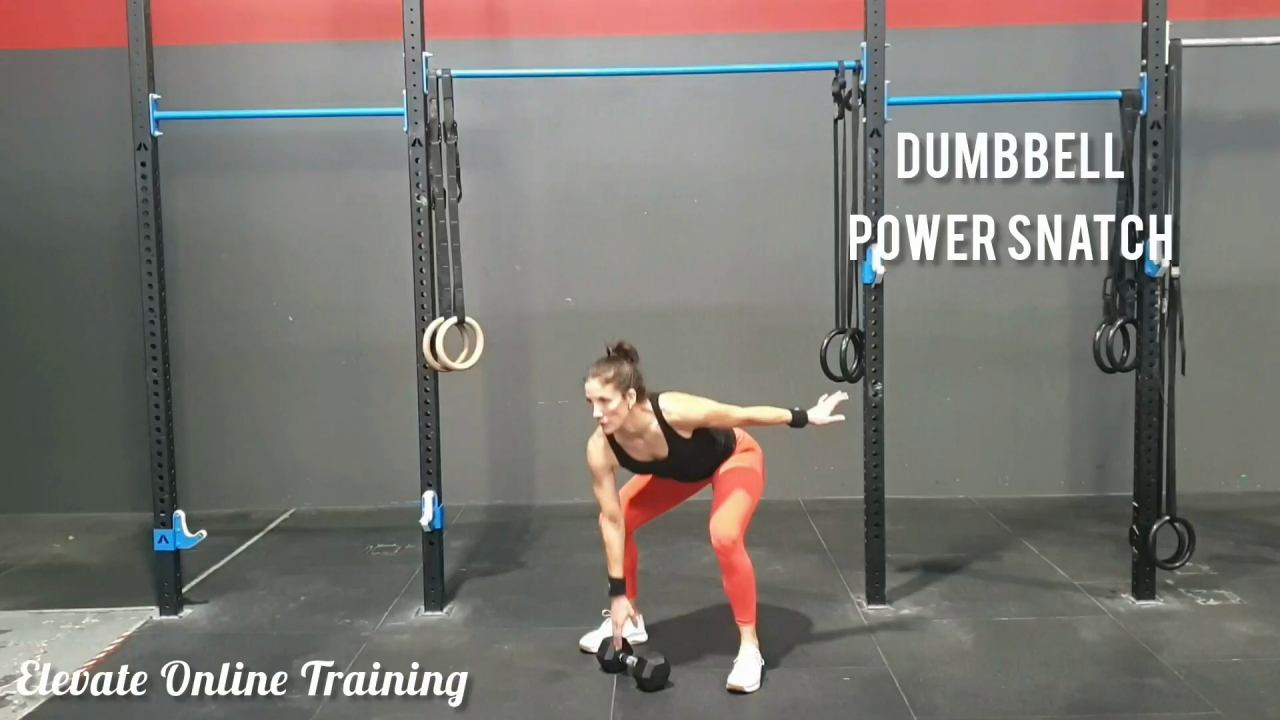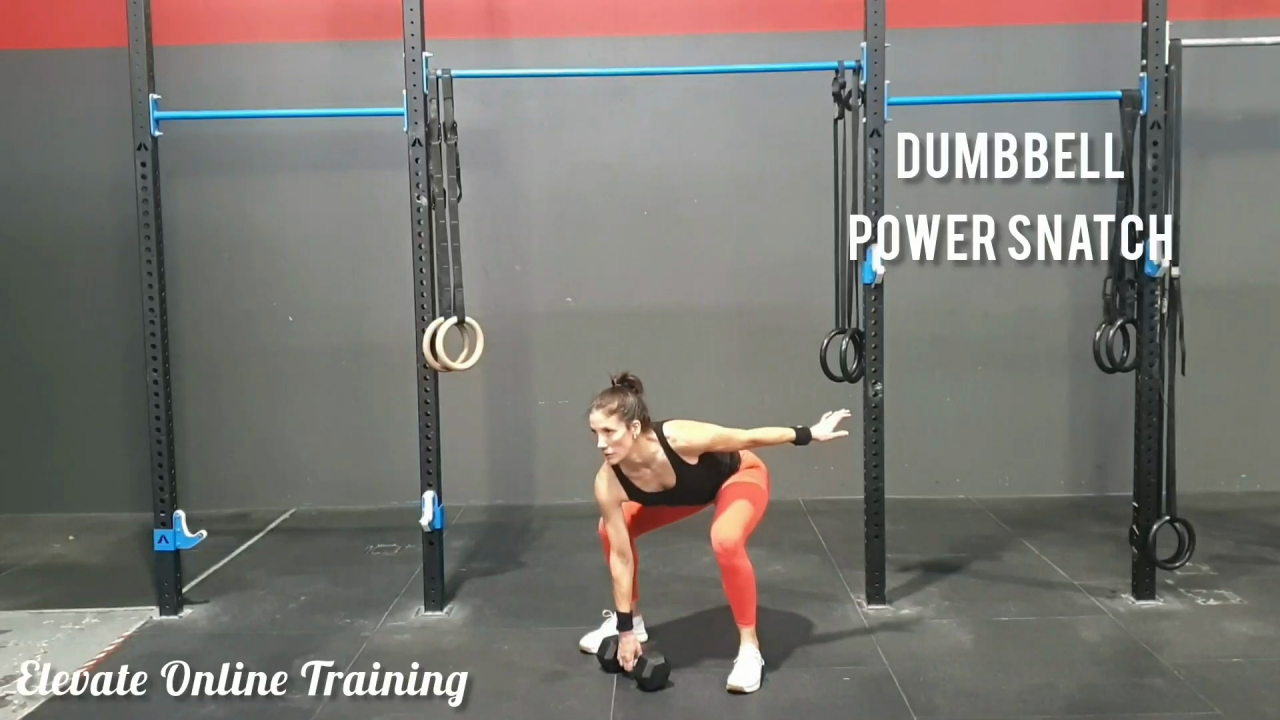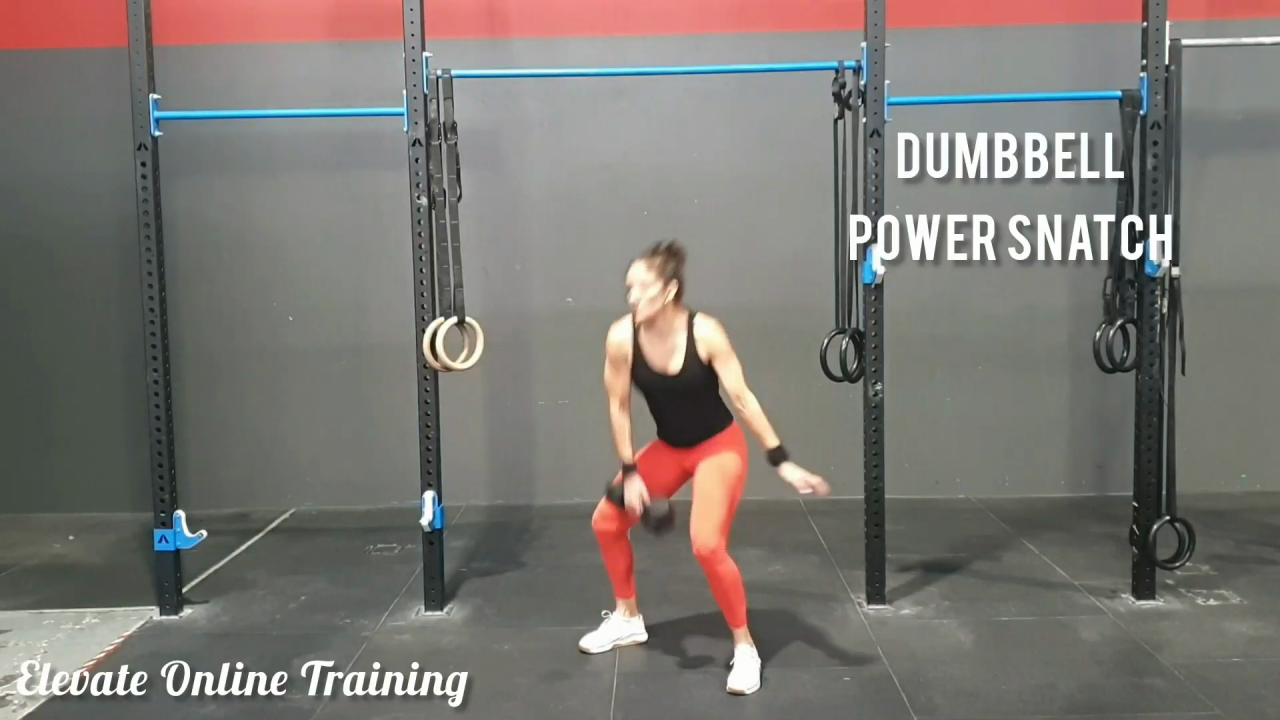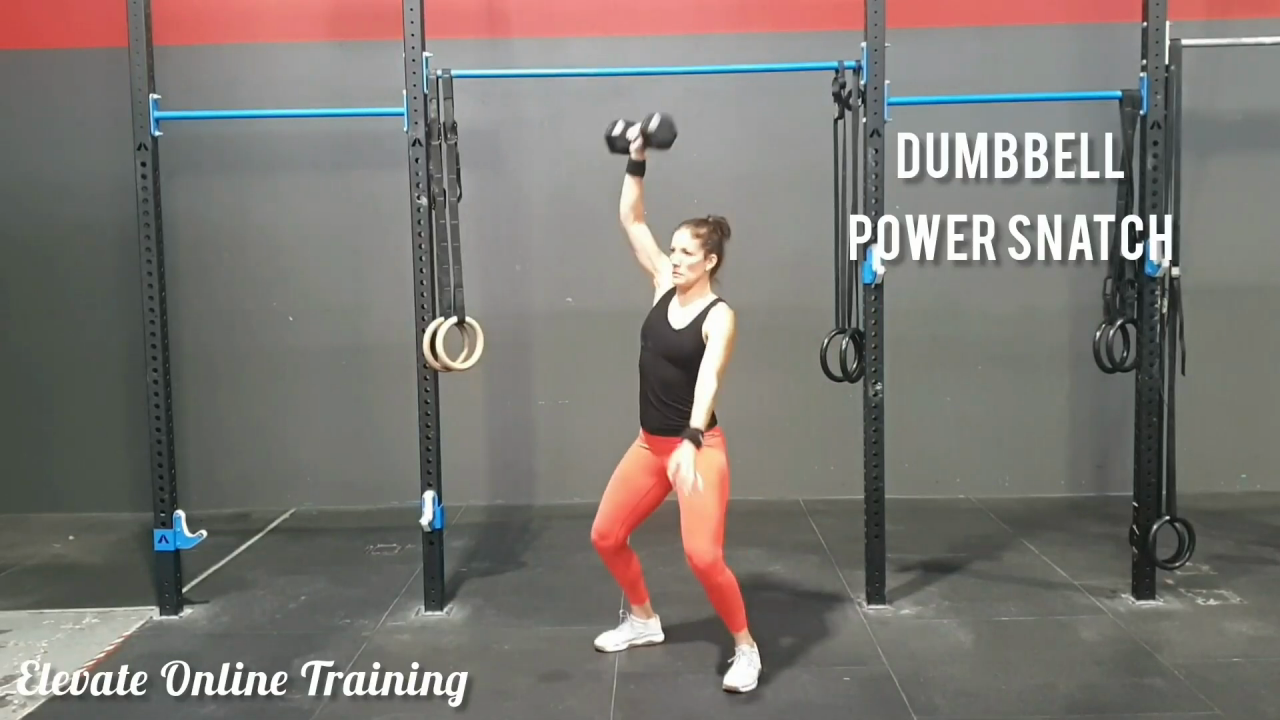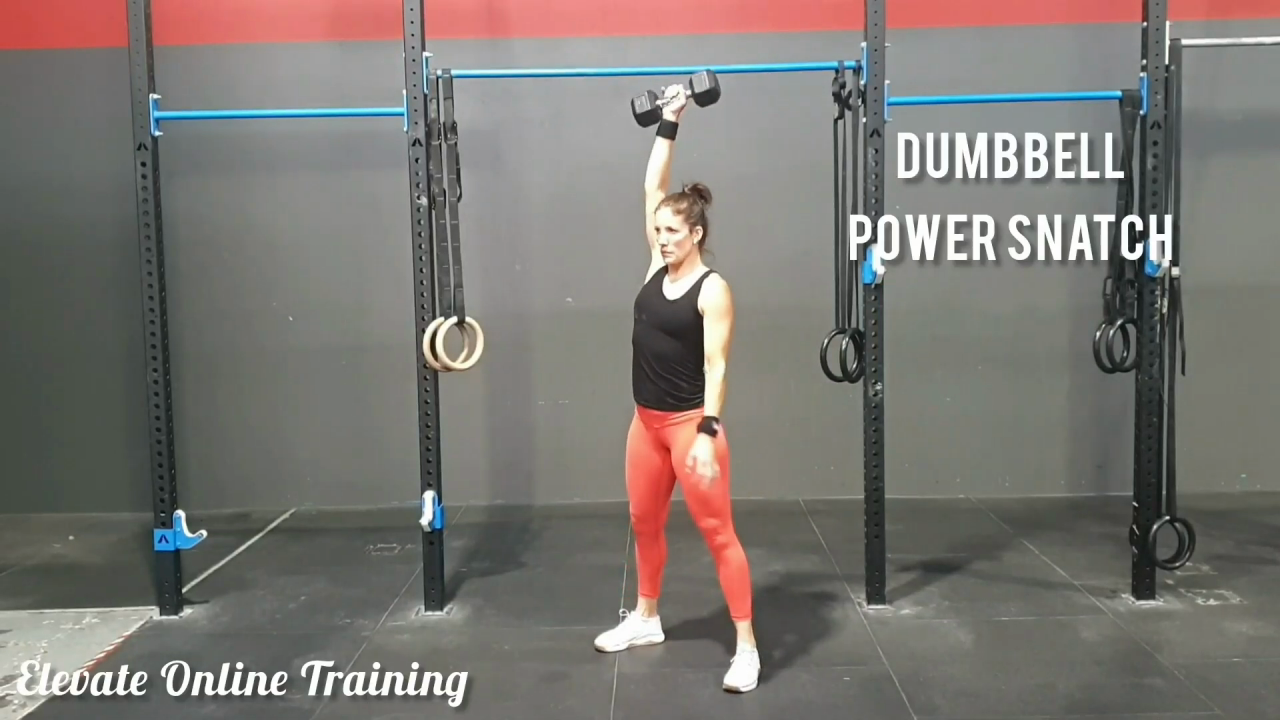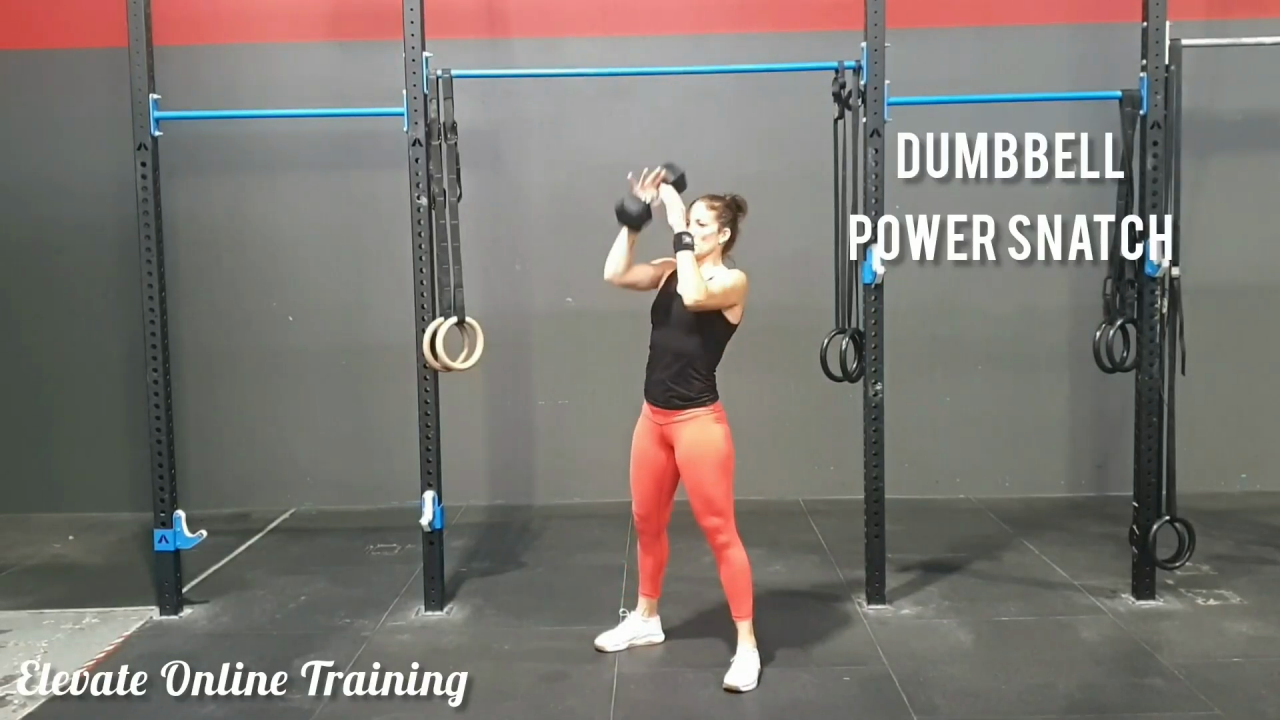
dt=0.5s
person 1, frame 1
left shoulder: (675, 411)
right shoulder: (600, 448)
left elbow: (743, 416)
right elbow: (611, 521)
left wrist: (805, 417)
right wrist: (617, 594)
left hip: (735, 456)
right hip: (680, 469)
left knee: (725, 536)
right knee: (623, 521)
left ankle: (750, 647)
right ankle: (631, 620)
person 1, frame 2
left shoulder: (680, 439)
right shoulder: (608, 482)
left elbow: (748, 438)
right elbow: (622, 553)
left wrist: (807, 434)
right wrist: (626, 627)
left hip: (741, 475)
right hip: (691, 492)
left knee: (726, 540)
right knee: (610, 531)
left ankle: (750, 647)
right ankle: (626, 618)
person 1, frame 3
left shoulder: (704, 332)
right shoulder: (620, 338)
left elbow: (743, 398)
right elbow: (618, 408)
left wrist: (781, 460)
right wrist: (630, 472)
left hip: (719, 445)
right hip: (669, 448)
left knee: (706, 546)
right knee: (606, 523)
left ankle: (745, 649)
right ankle: (627, 618)
person 1, frame 4
left shoulder: (719, 318)
right shoulder: (665, 286)
left elbow: (707, 386)
right elbow: (631, 221)
left wrist: (692, 445)
right wrist: (635, 164)
left hip: (696, 448)
right hip: (648, 446)
left knee: (702, 556)
right knee: (606, 538)
left ankle: (746, 649)
right ankle: (643, 621)
person 1, frame 5
left shoulder: (713, 288)
right shoulder: (659, 265)
left elbow: (716, 367)
right elbow: (652, 187)
left wrist: (709, 435)
right wrist: (668, 124)
left hip: (690, 425)
right hip: (646, 423)
left knee: (718, 534)
right knee: (645, 524)
left ankle: (746, 646)
right ankle: (645, 619)
person 1, frame 6
left shoulder: (732, 284)
right shoulder: (671, 270)
left elbow: (694, 296)
right elbow: (615, 275)
left wrist: (680, 231)
left hip: (699, 421)
right hip: (653, 417)
left knee: (719, 532)
right knee: (647, 522)
left ankle: (747, 647)
right ankle: (646, 619)
